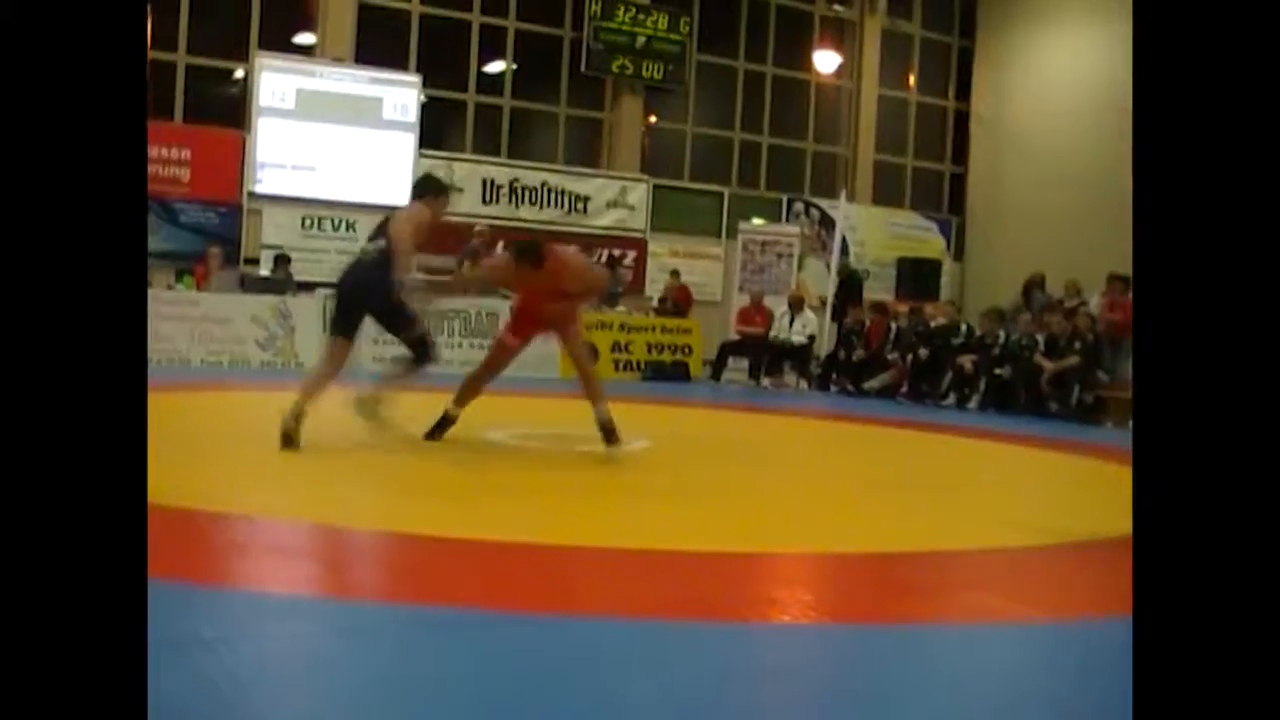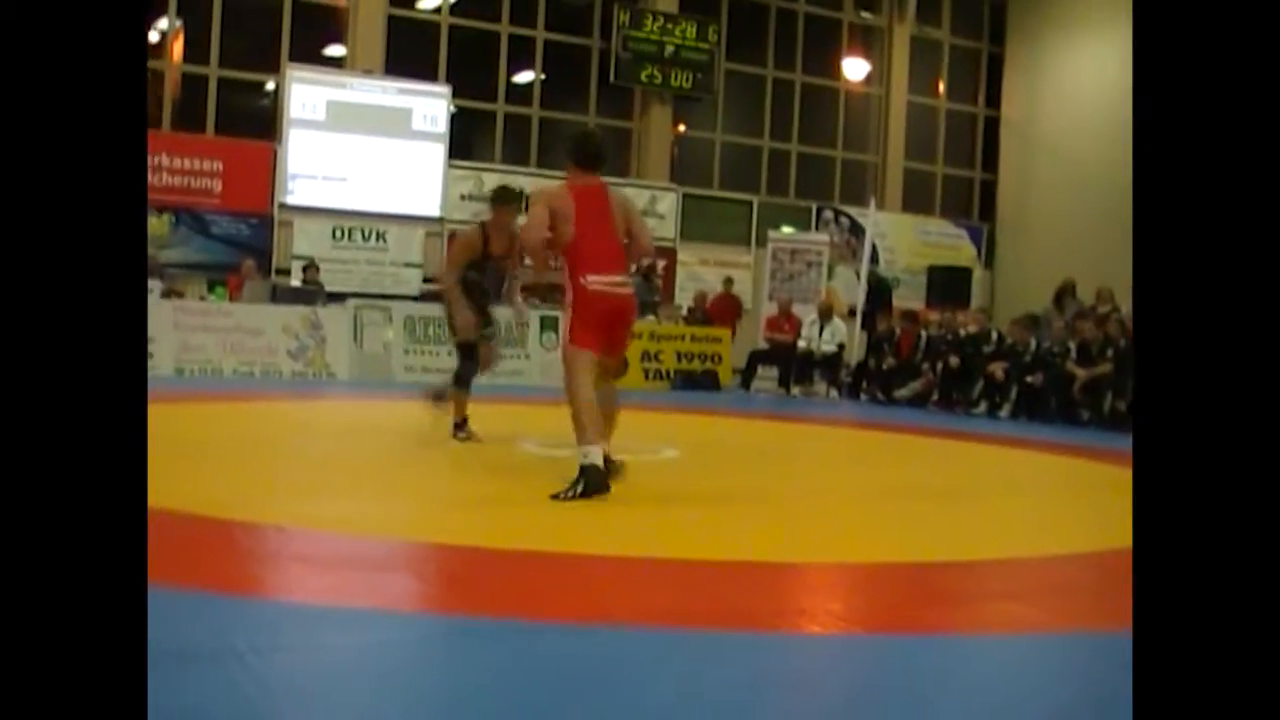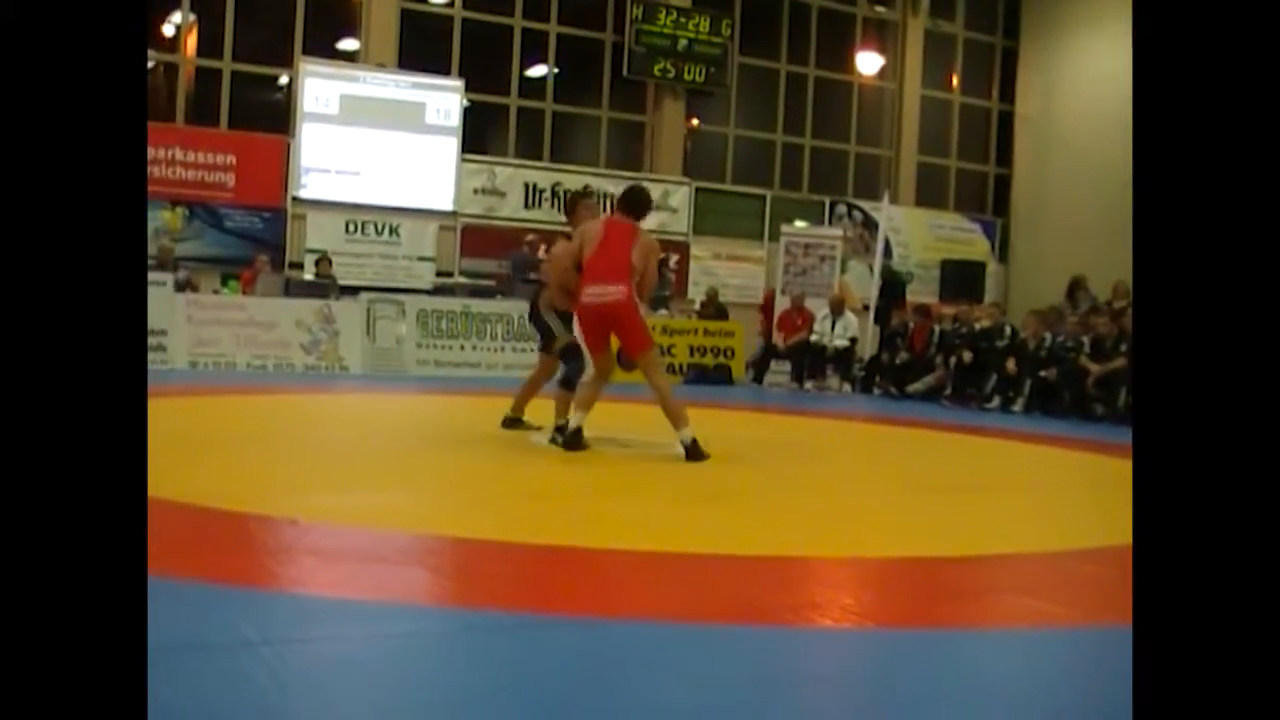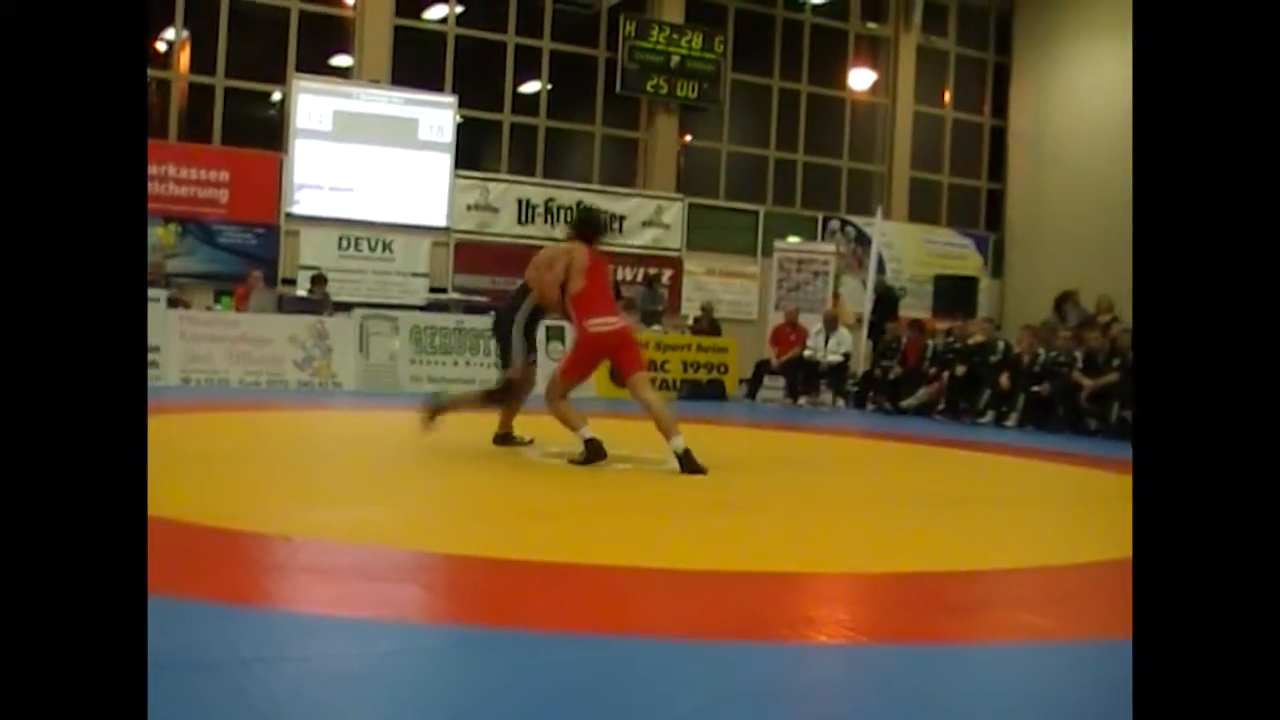
dt=1s
person 1, frame 1
left shoulder: (570, 263)
right shoulder: (506, 265)
left elbow: (601, 284)
right elbow: (470, 276)
left wrist: (568, 306)
left hip: (561, 310)
right hip: (529, 310)
left knee: (583, 364)
right knee: (487, 370)
left ankle: (605, 423)
right ankle: (448, 417)
person 1, frame 2
left shoulder: (549, 196)
right shoulder: (619, 199)
left elbow: (532, 244)
right elbow: (645, 247)
left wrist: (551, 248)
left hip: (587, 293)
right hip: (623, 294)
left knee: (578, 382)
right knee: (605, 377)
left ankle: (591, 471)
right ankle: (600, 458)
person 1, frame 3
left shoulder: (588, 229)
right shoulder: (648, 242)
left elbow: (560, 270)
right elbow: (646, 290)
left hip: (589, 304)
right hip: (621, 302)
left knee: (602, 371)
right knee: (657, 376)
left ankle: (573, 431)
right ankle: (689, 443)
person 1, frame 4
left shoulder: (569, 251)
right shoulder: (603, 263)
left elbow: (550, 297)
left hip: (592, 335)
right hip: (620, 329)
left knee: (554, 395)
right knee: (648, 394)
left ankle: (593, 444)
right ankle: (683, 454)
person 2, frame 1
left shoulder: (394, 217)
right shoulder: (421, 214)
right elbow: (404, 233)
right wrist: (405, 272)
left hip: (351, 281)
right hip: (376, 286)
left knee: (331, 362)
right knee: (424, 350)
left ankle: (293, 417)
right ankle: (374, 399)
person 2, frame 2
left shoulder: (514, 238)
right shoulder: (471, 236)
left elbow: (512, 271)
right elbow: (448, 276)
left wrist: (516, 299)
right wrist: (462, 310)
left hip: (481, 297)
right hip: (459, 297)
left knee: (488, 358)
right knee: (470, 358)
left ankle: (441, 393)
right ankle: (459, 422)
person 2, frame 3
right shoulder: (566, 247)
right elbow: (554, 296)
left hip: (560, 311)
right hip: (546, 309)
left knee: (546, 369)
right knee: (575, 361)
left ankle: (513, 416)
right ankle: (560, 429)
person 2, frame 4
right shoulder: (551, 256)
left hip: (523, 321)
right hip: (515, 322)
left knee: (525, 383)
right knee: (510, 391)
left ankle: (504, 431)
right ankle: (439, 406)
